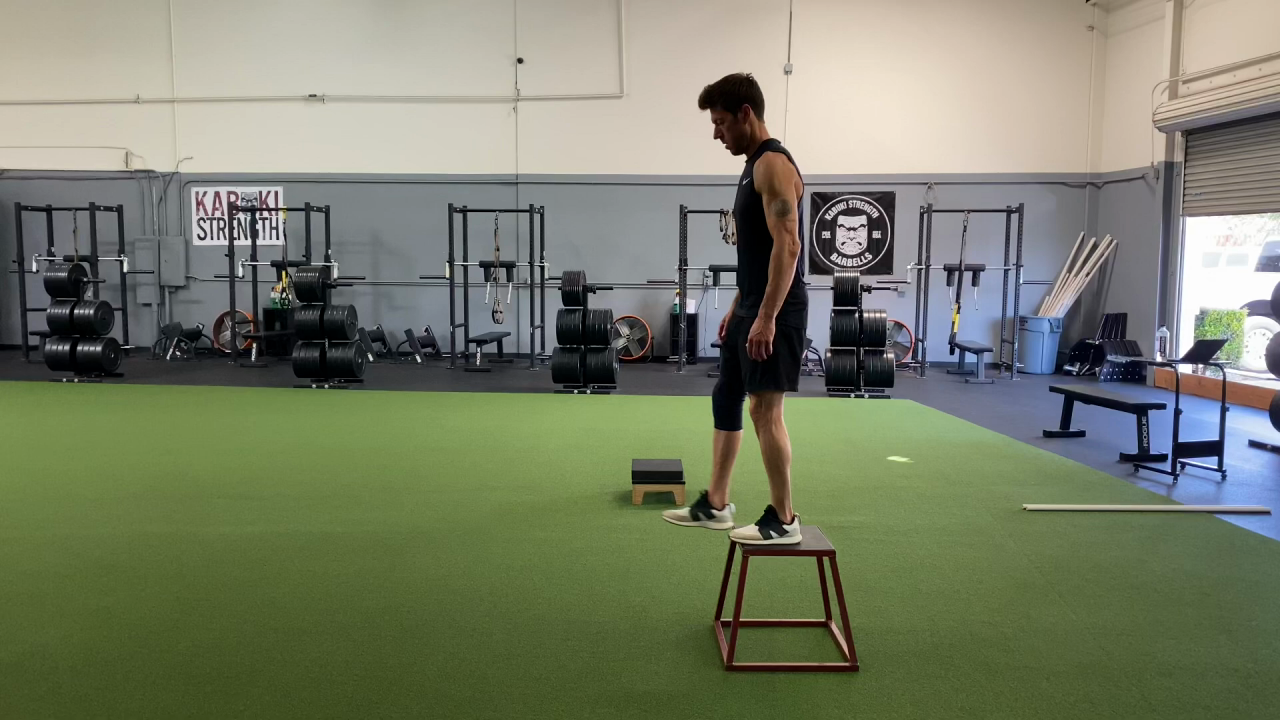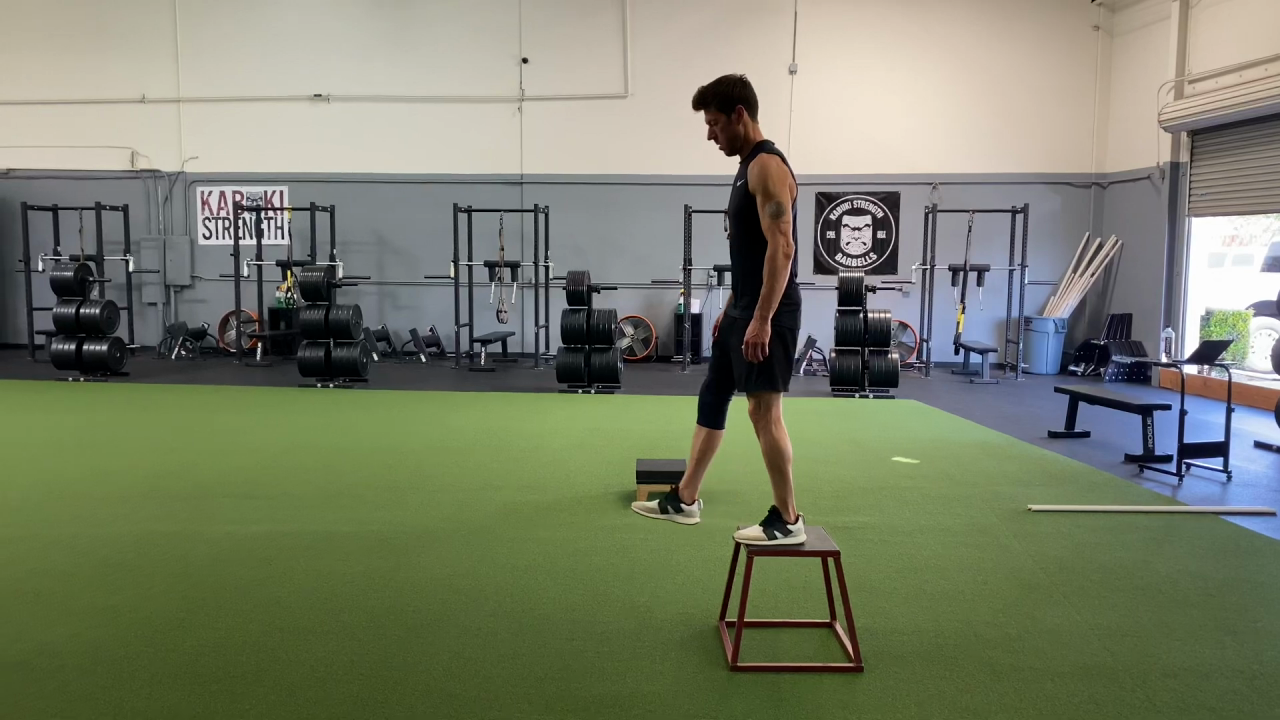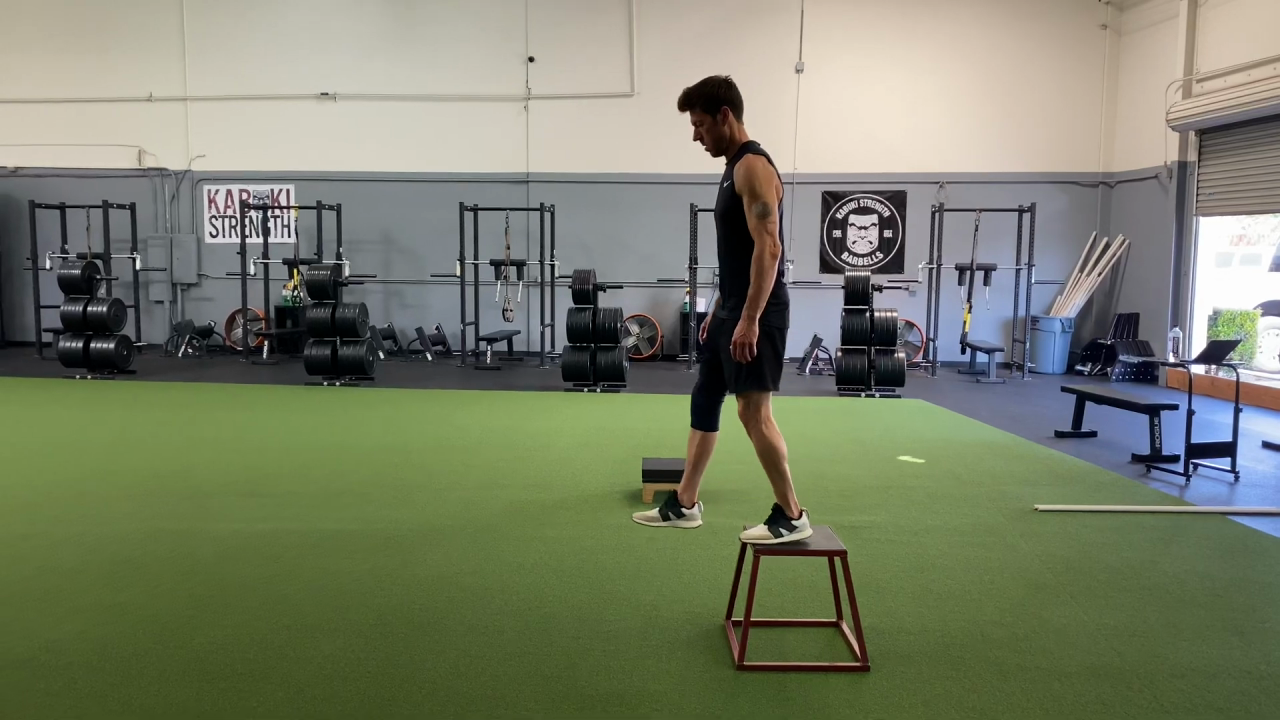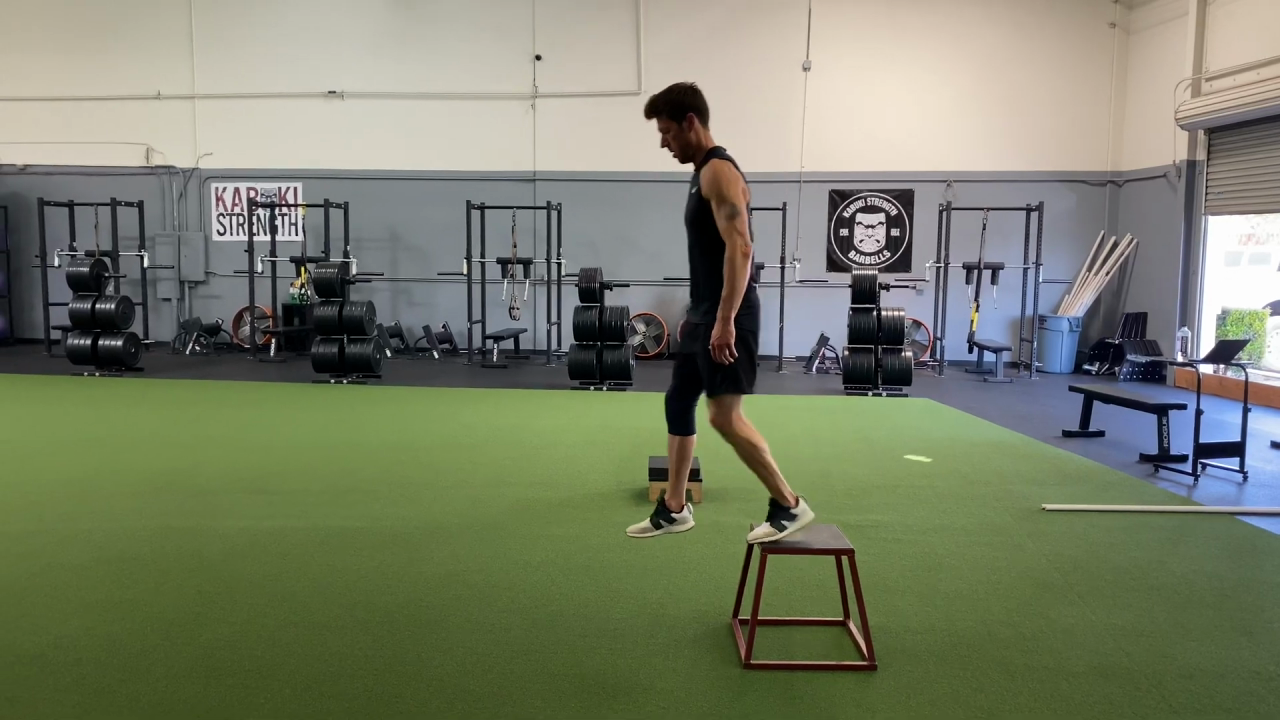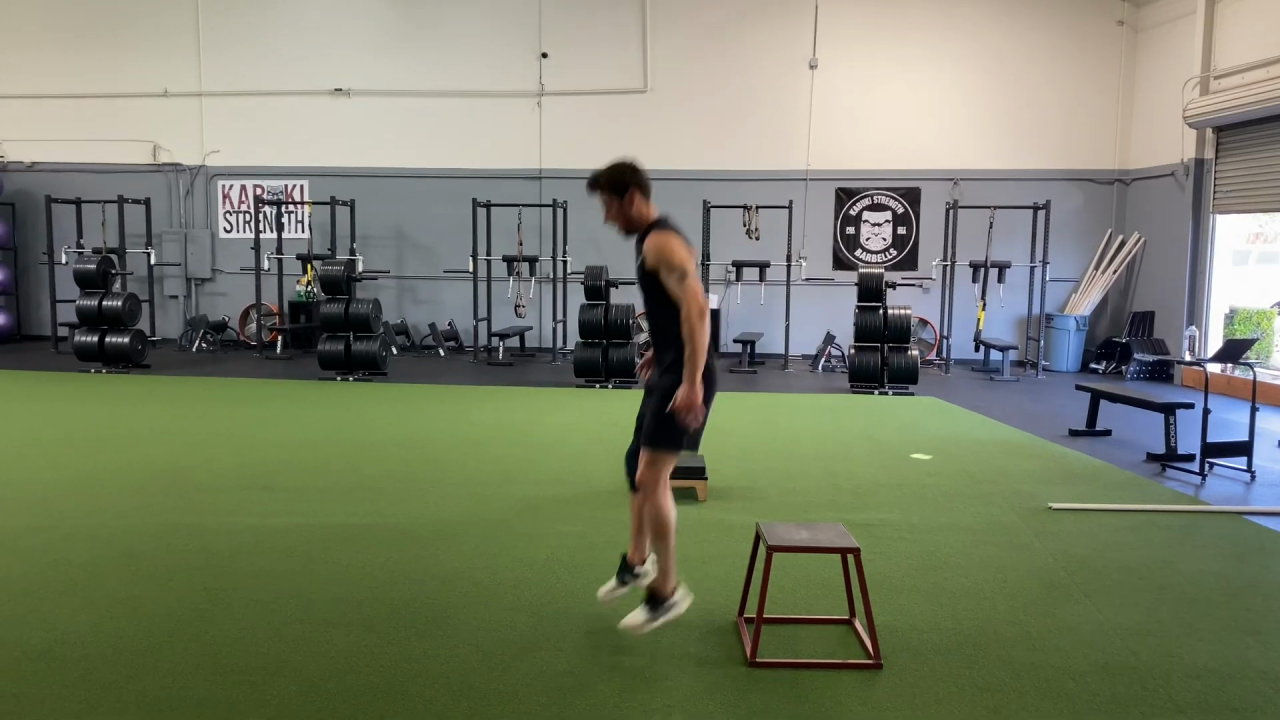
dt=0.3s
person 1, frame 1
left shoulder: (773, 164)
right shoulder: (755, 166)
left elbow: (787, 247)
left wrist: (766, 318)
right wrist: (738, 309)
left hip: (774, 313)
right hip: (752, 309)
left knee: (765, 412)
right knee: (725, 401)
left ankle: (783, 520)
right ankle: (715, 505)
person 1, frame 2
left shoulder: (767, 166)
right shoulder: (749, 167)
left elbow: (781, 249)
left wrist: (762, 321)
right wrist: (731, 310)
left hip: (768, 313)
right hip: (744, 310)
left knee: (764, 413)
right knee: (712, 399)
left ankle: (786, 521)
right ankle: (684, 499)
person 1, frame 3
left shoulder: (753, 166)
right shoulder: (734, 168)
left elbow: (769, 249)
left wrist: (749, 320)
right wrist: (719, 312)
left hip: (756, 313)
right hip: (731, 311)
left knee: (754, 413)
right knee: (704, 401)
left ankle: (791, 516)
right ankle: (683, 504)
person 1, frame 4
left shoulder: (717, 171)
right shoulder: (703, 173)
left elbow: (739, 249)
left wrist: (726, 320)
left hip: (726, 316)
right hip: (704, 314)
left knee: (724, 417)
right knee: (677, 404)
left ankle: (788, 504)
right ankle: (673, 509)
person 1, frame 5
left shoulder: (659, 243)
right shoulder: (656, 240)
left elbow: (696, 311)
left wrist: (692, 384)
right wrist: (655, 355)
left hip: (684, 380)
right hip: (670, 371)
left knee: (650, 478)
right knee: (637, 467)
left ankle: (666, 592)
right ankle: (636, 566)
